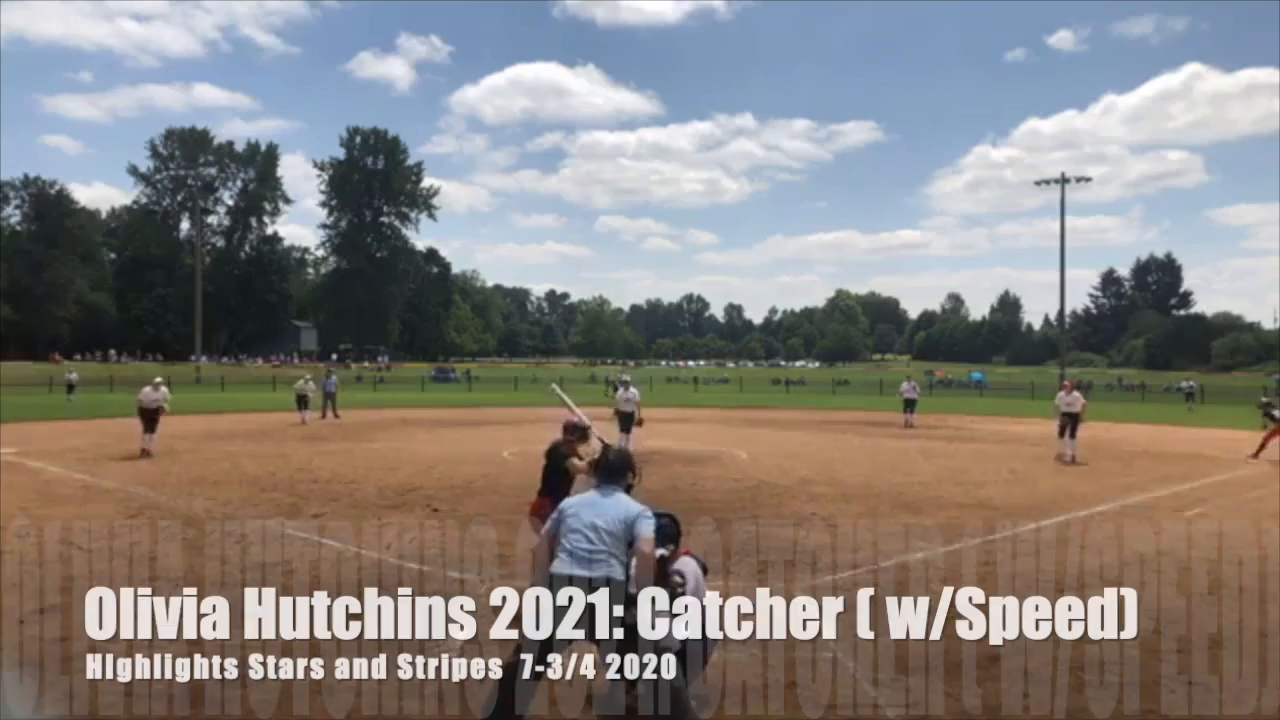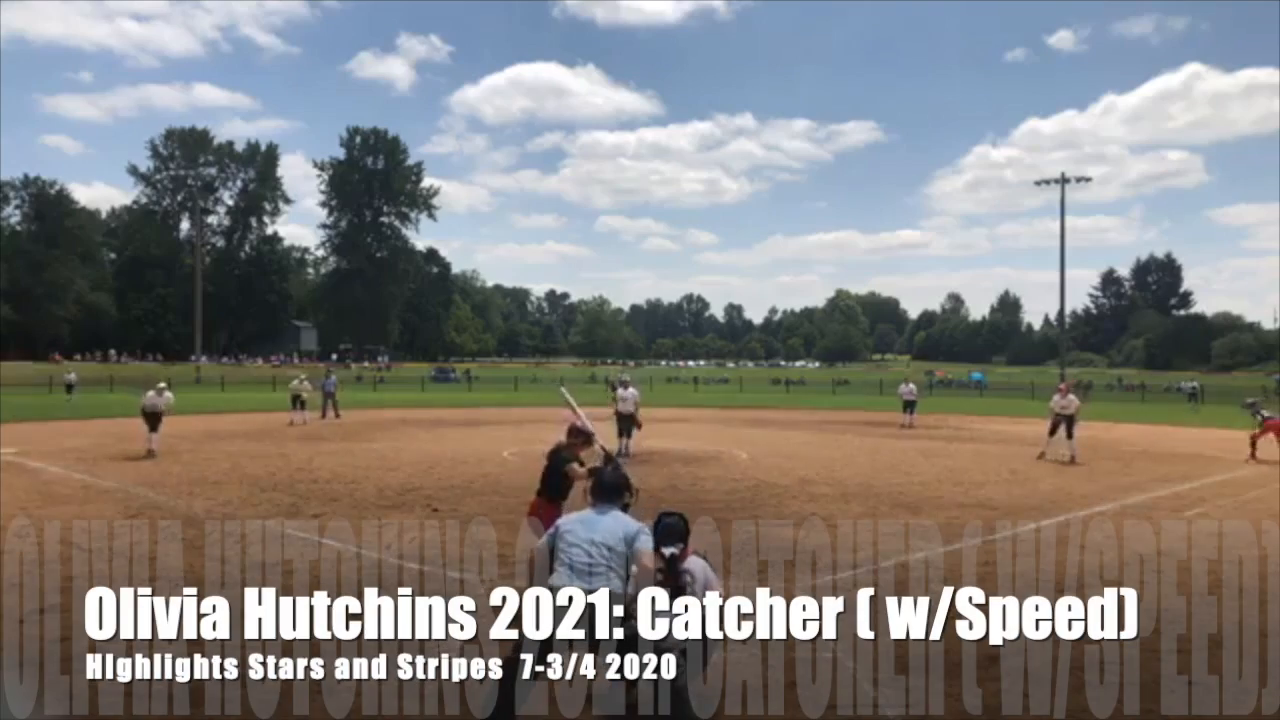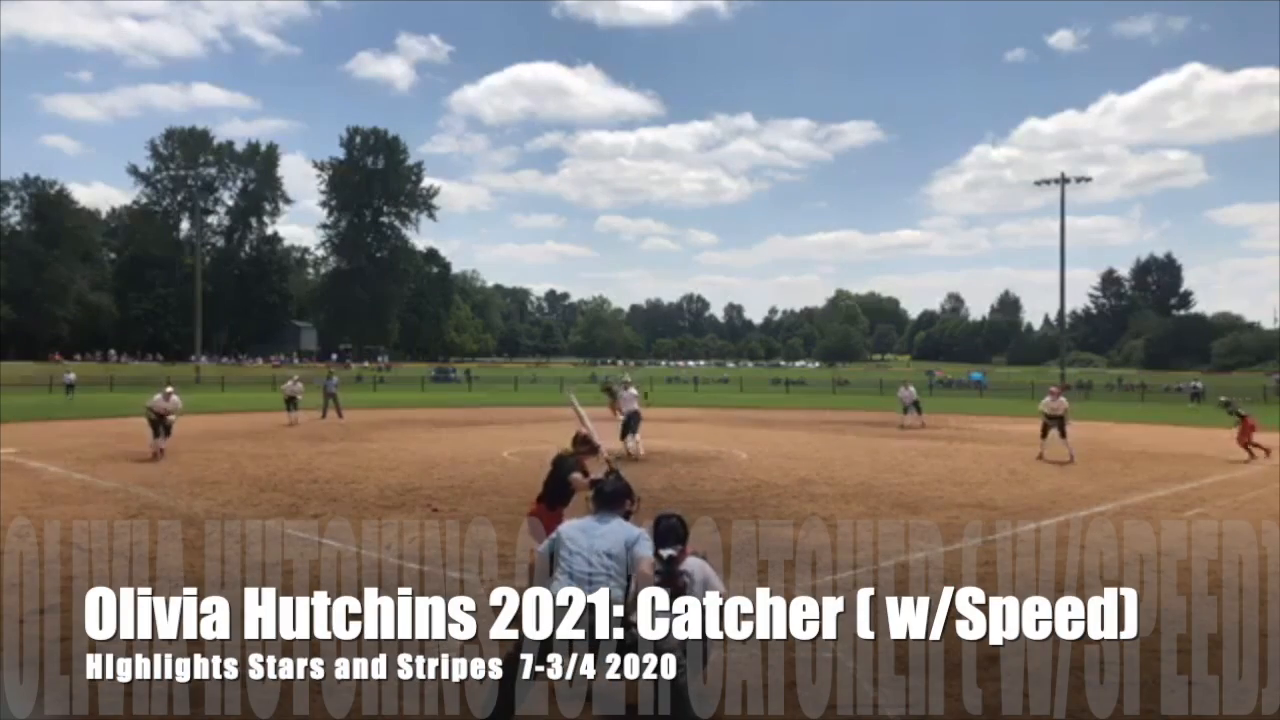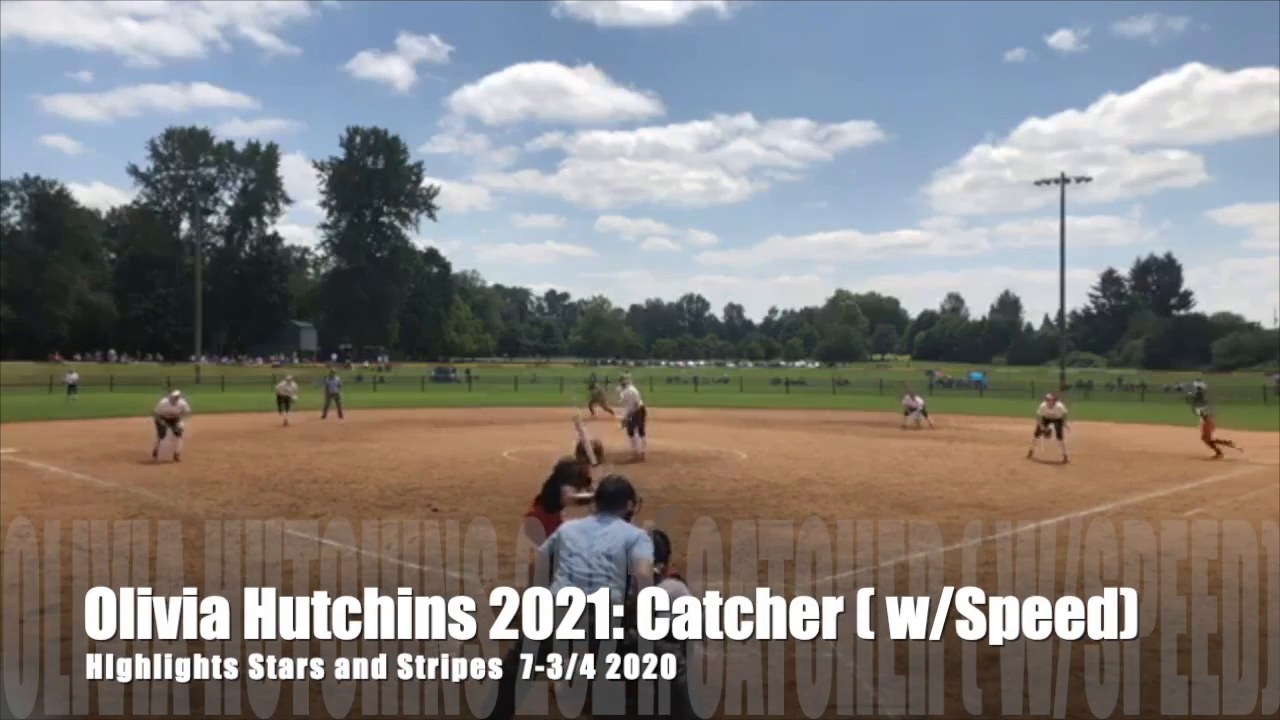
dt=0.3s
person 1, frame 1
left shoulder: (570, 502)
right shoulder: (637, 510)
left elbow: (542, 547)
right elbow: (645, 552)
left wrist: (541, 590)
left hip: (560, 589)
right hip: (608, 595)
left knee: (526, 657)
person 1, frame 2
left shoulder: (566, 521)
right shoulder: (635, 527)
left elbow: (537, 558)
right elbow: (646, 566)
left hip: (557, 607)
left knee: (517, 661)
person 1, frame 3
left shoulder: (566, 528)
right shoulder: (635, 534)
left elbow: (537, 565)
right elbow: (644, 573)
left hip: (558, 616)
left knee: (515, 663)
person 1, frame 4
left shoulder: (567, 528)
right shoulder: (635, 535)
left elbow: (536, 568)
right elbow: (643, 576)
left hip: (554, 618)
left knee: (516, 663)
